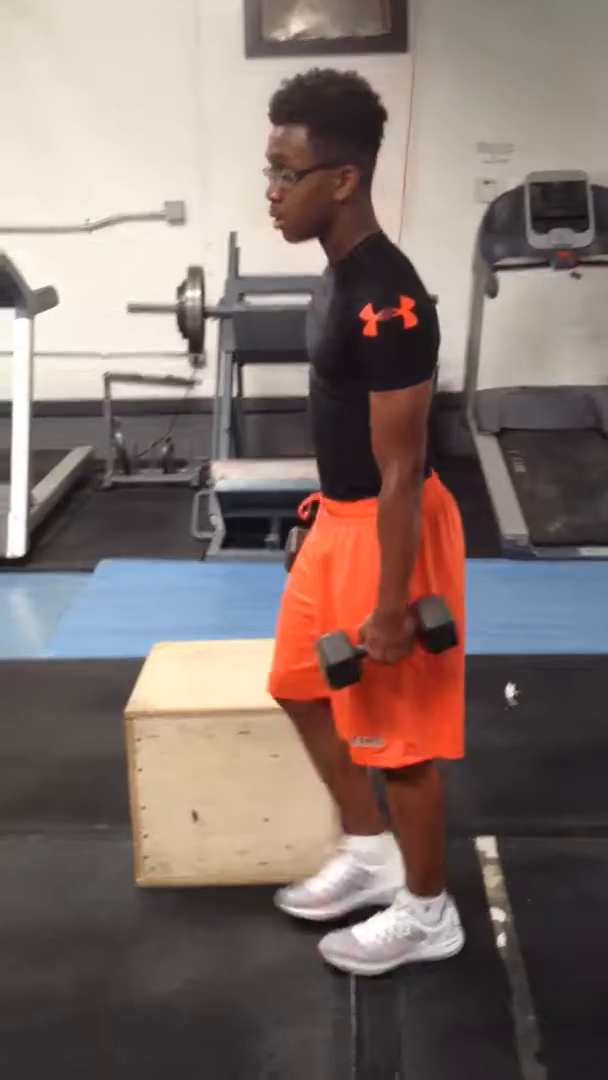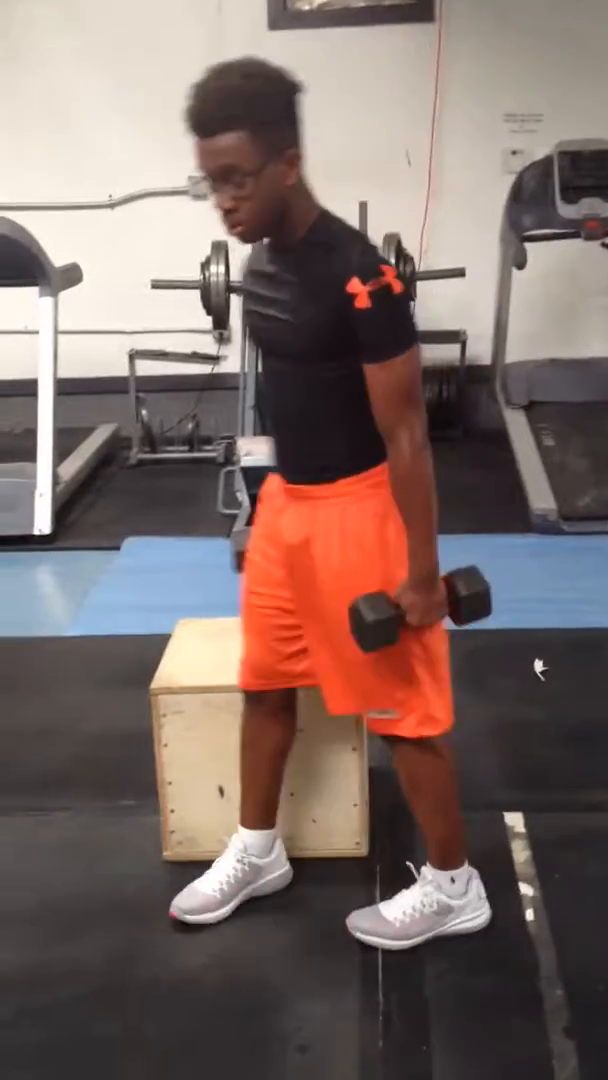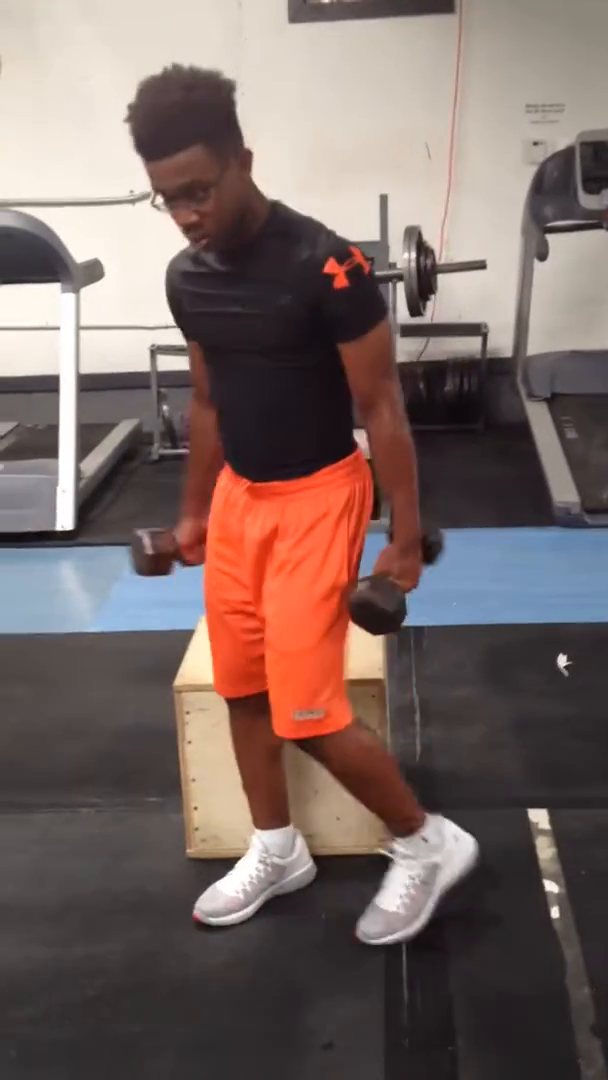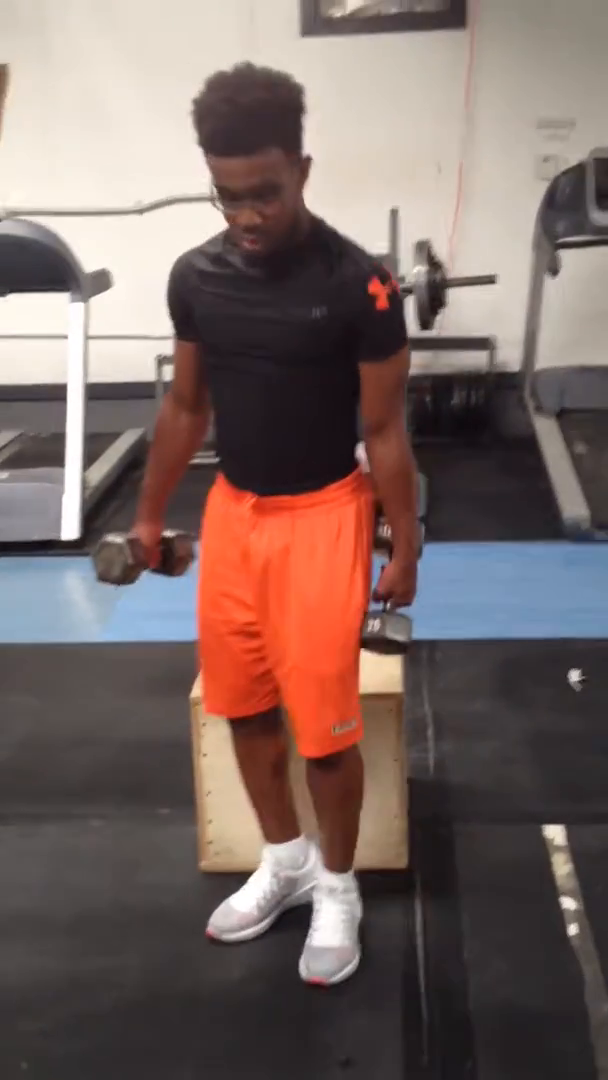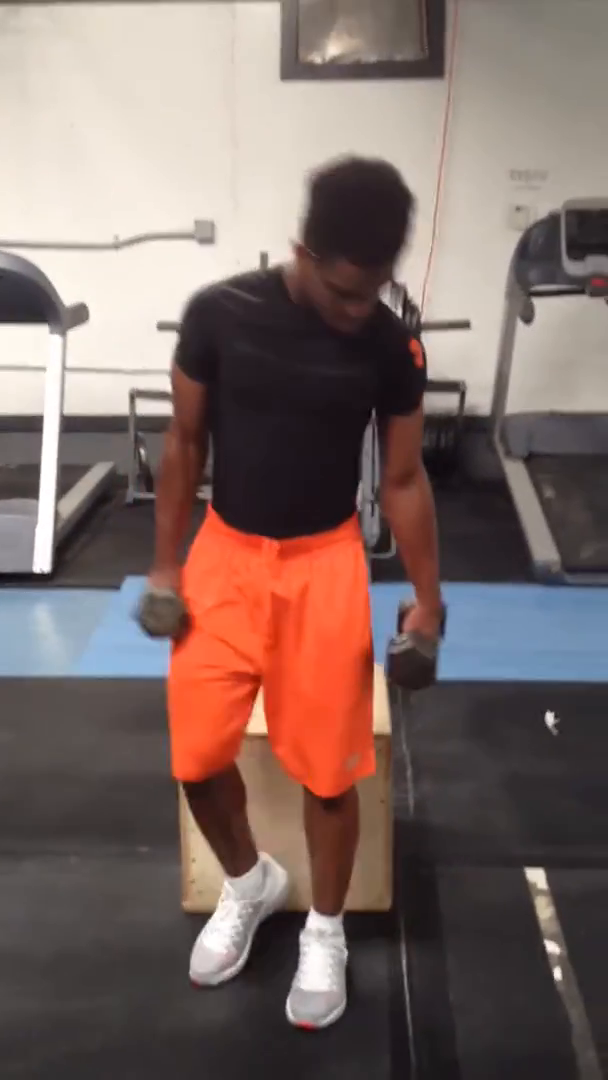
dt=0.3s
person 1, frame 1
left shoulder: (386, 303)
right shoulder: (341, 271)
left elbow: (403, 472)
left wrist: (391, 609)
left hip: (389, 532)
right hip: (340, 519)
left knee: (397, 734)
right knee: (299, 686)
left ankle: (426, 913)
right ankle: (374, 850)
person 1, frame 2
left shoulder: (356, 277)
right shoulder: (264, 264)
left elbow: (405, 434)
left wrist: (421, 573)
left hip: (357, 510)
right hip: (287, 501)
left knee: (401, 708)
right knee: (264, 684)
left ankle: (452, 886)
right ankle: (257, 852)
person 1, frame 3
left shoulder: (325, 266)
right shoulder: (187, 276)
left elbow: (381, 411)
left wrist: (406, 535)
right wrist: (194, 509)
left hip: (318, 501)
right hip: (237, 499)
left knee: (306, 711)
right knee: (244, 688)
left ankle: (429, 843)
right ankle: (277, 851)
person 1, frame 4
left shoulder: (358, 284)
right shoulder: (196, 276)
left elbow: (387, 433)
left wrist: (405, 552)
right wrist: (150, 512)
left hip: (321, 519)
right hip: (231, 512)
left knee: (322, 725)
right knee: (243, 704)
left ankle: (337, 890)
right ankle: (285, 863)
person 1, frame 5
left shoulder: (392, 347)
right shoulder: (218, 314)
left elbow: (403, 478)
right elbow: (183, 445)
left wrist: (427, 599)
right wrist: (166, 564)
left hip: (326, 564)
right hip: (225, 556)
left knee: (328, 768)
right knee: (198, 756)
left ankle: (324, 935)
right ankle: (250, 874)
